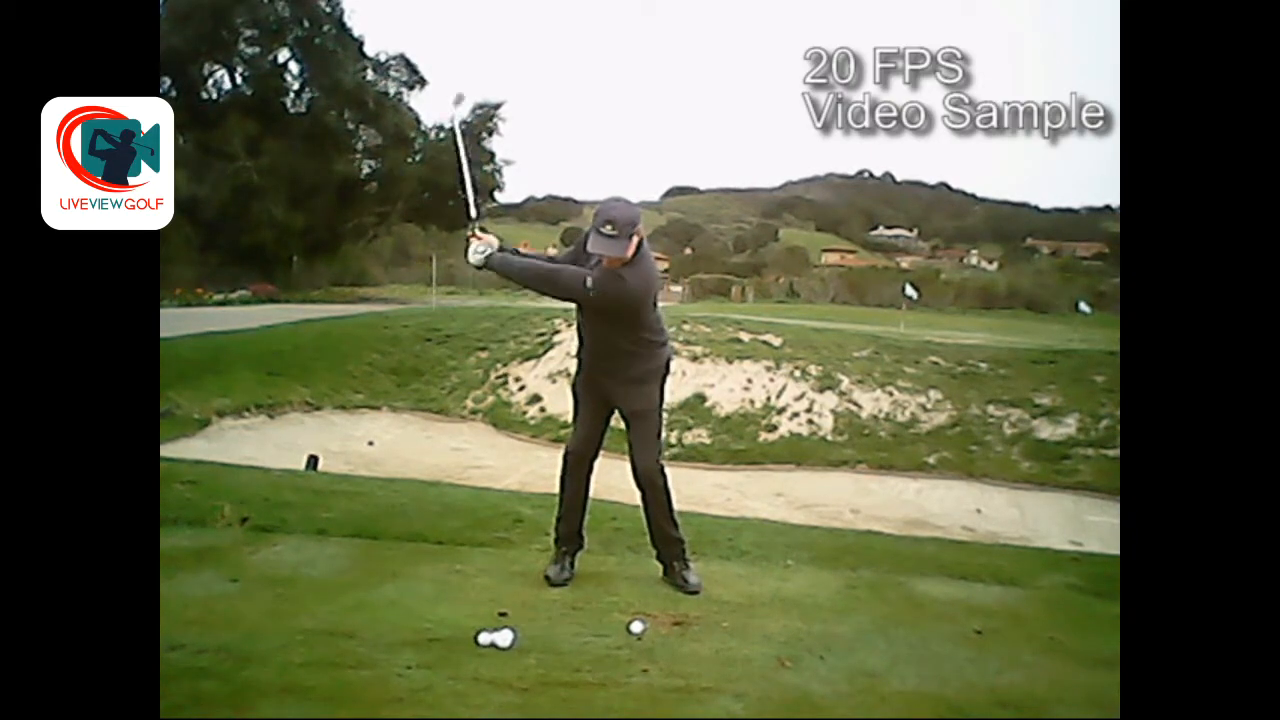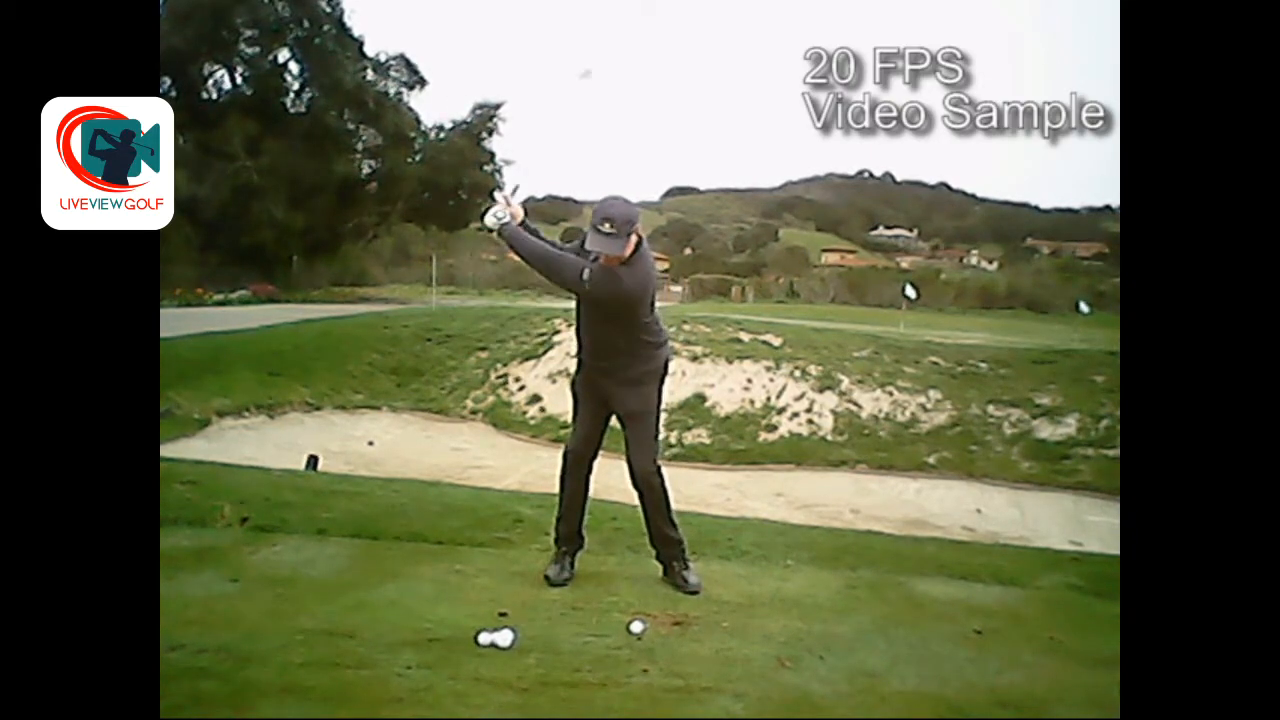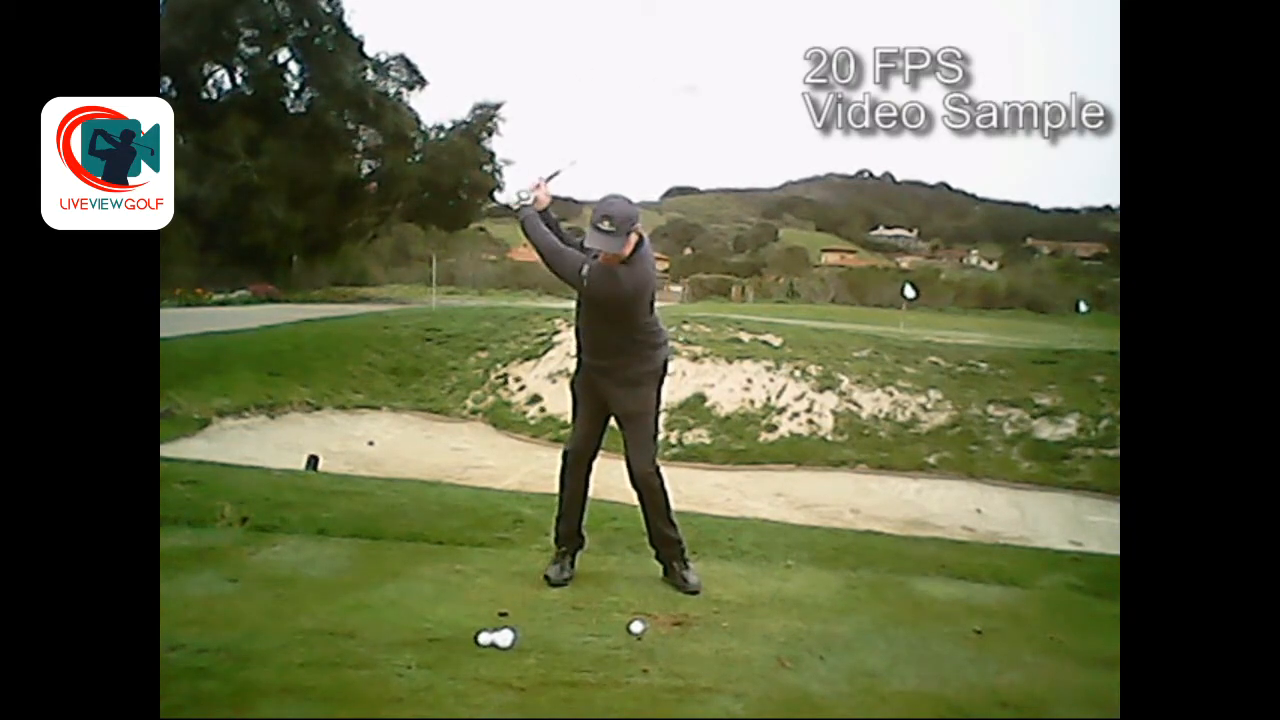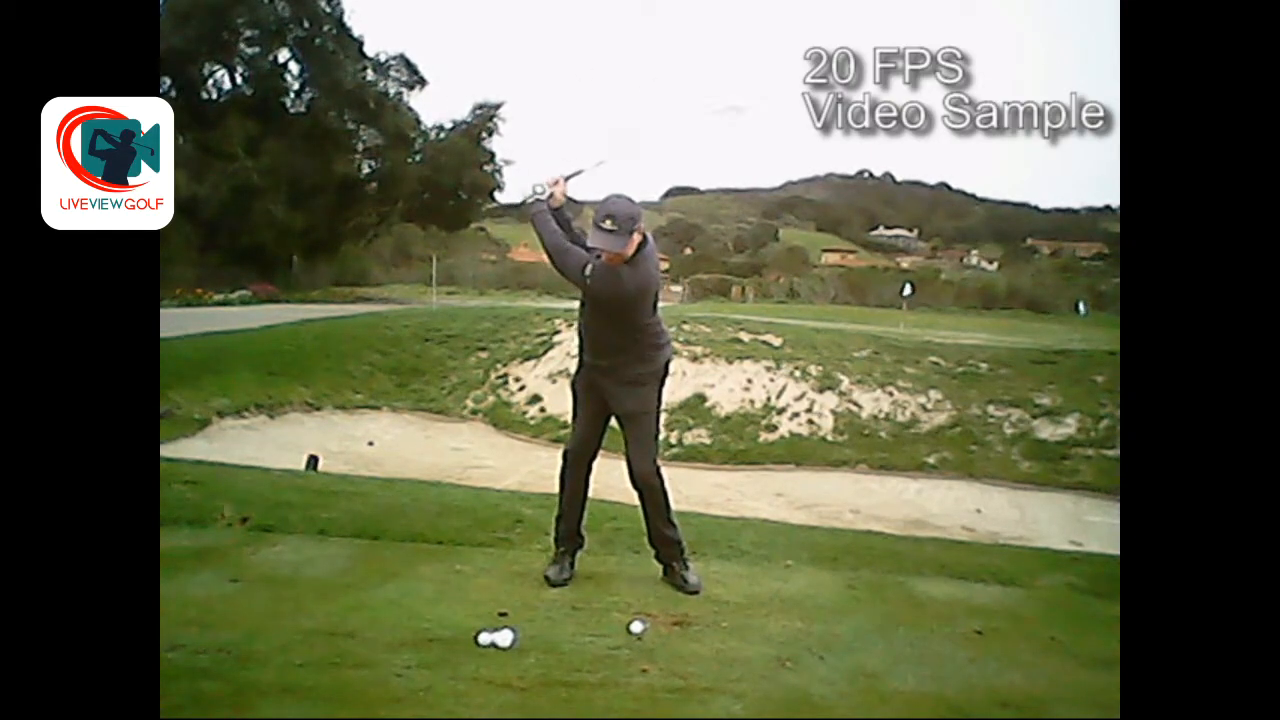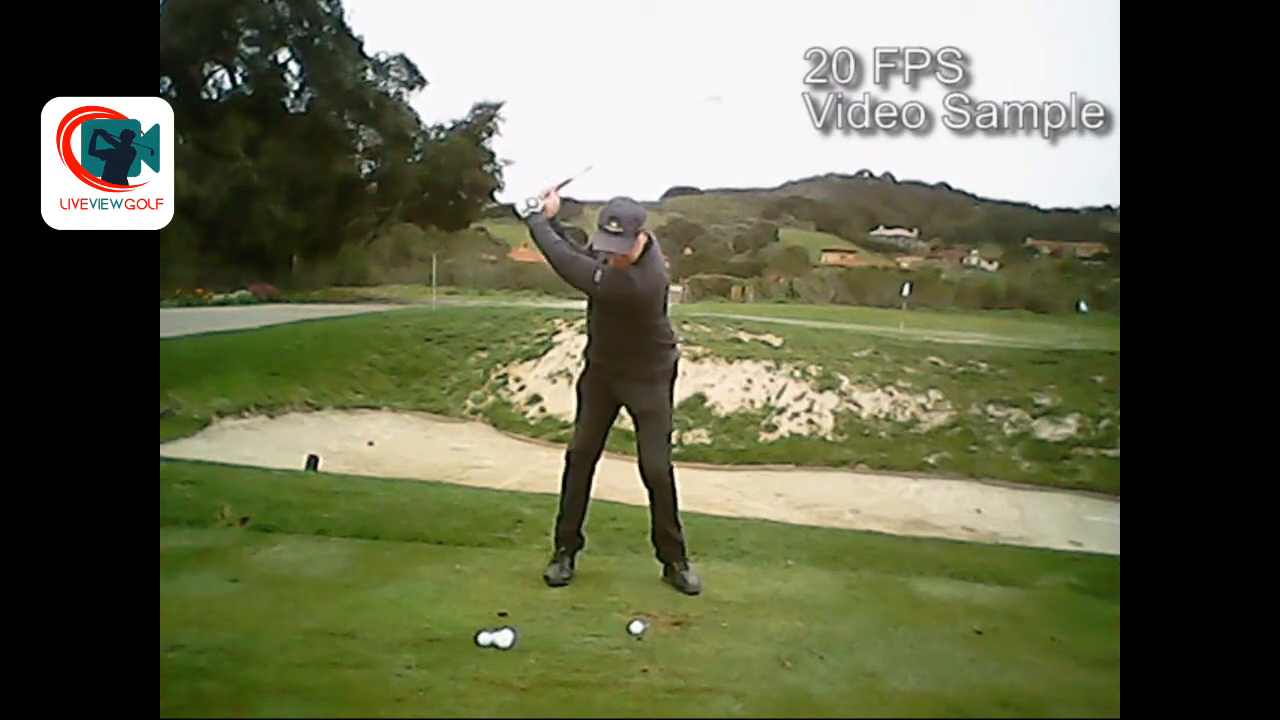
dt=0.2s
person 1, frame 1
left shoulder: (629, 283)
right shoulder: (601, 239)
left elbow: (555, 283)
right elbow: (561, 266)
left wrist: (492, 260)
right wrist: (502, 251)
left hip: (639, 375)
right hip: (595, 367)
left knee: (647, 466)
right knee: (578, 455)
left ankle: (674, 559)
right ankle: (566, 549)
person 1, frame 2
left shoulder: (625, 282)
right shoulder: (610, 240)
left elbow: (555, 267)
right elbow: (566, 258)
left wrist: (507, 228)
right wrist: (523, 224)
left hip: (637, 376)
right hip: (595, 367)
left knee: (644, 467)
right knee: (577, 456)
left ankle: (674, 559)
right ankle: (566, 549)
person 1, frame 3
left shoulder: (622, 281)
right shoulder: (615, 238)
left elbow: (556, 257)
right elbow: (572, 253)
left wrist: (526, 212)
right wrist: (542, 211)
left hip: (635, 376)
right hip: (594, 367)
left knee: (642, 468)
right knee: (576, 456)
left ankle: (673, 559)
right ankle: (566, 549)
person 1, frame 4
left shoulder: (629, 280)
right shoulder: (619, 239)
left elbow: (564, 255)
right elbow: (579, 253)
left wrist: (539, 208)
right wrist: (558, 208)
left hip: (637, 376)
right hip: (595, 366)
left knee: (643, 469)
right knee: (577, 455)
left ankle: (673, 559)
right ankle: (566, 548)
person 1, frame 5
left shoulder: (641, 281)
right shoulder: (613, 243)
left elbow: (574, 272)
right elbow: (578, 260)
left wrist: (536, 221)
right wrist: (550, 220)
left hip: (649, 375)
right hip: (602, 367)
left knee: (655, 467)
right knee: (580, 454)
left ankle: (674, 559)
right ankle: (566, 549)
